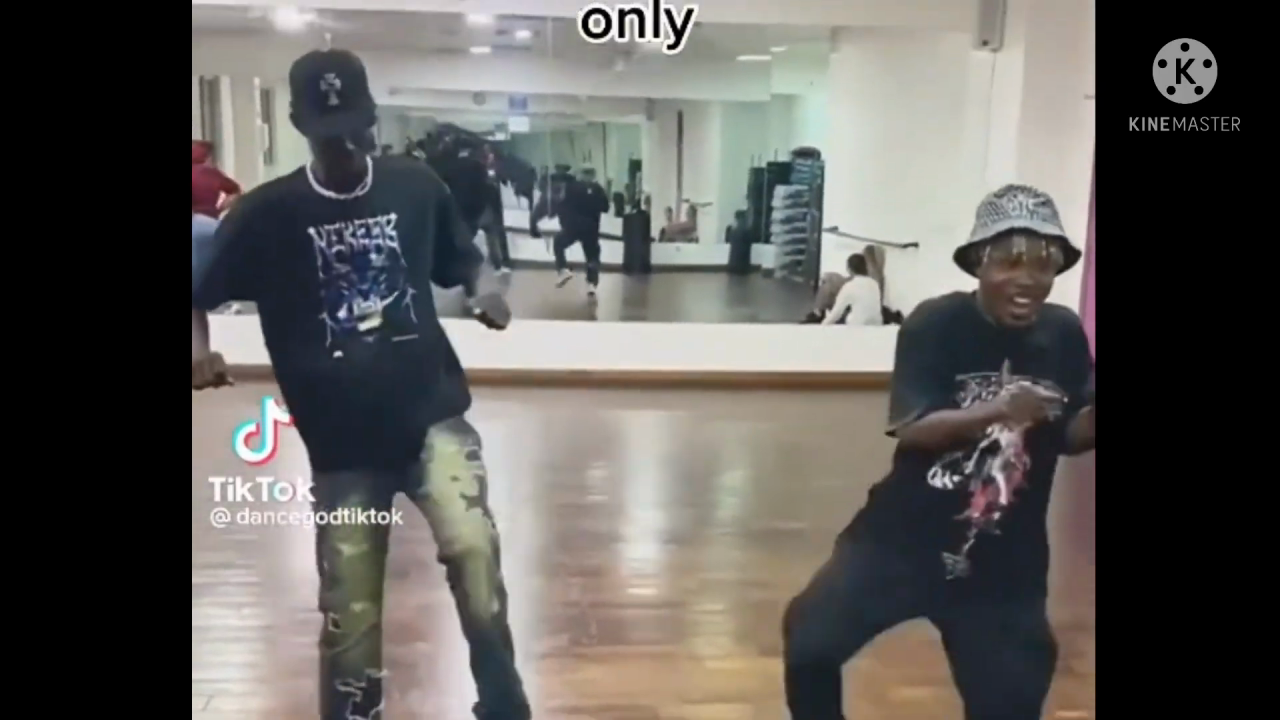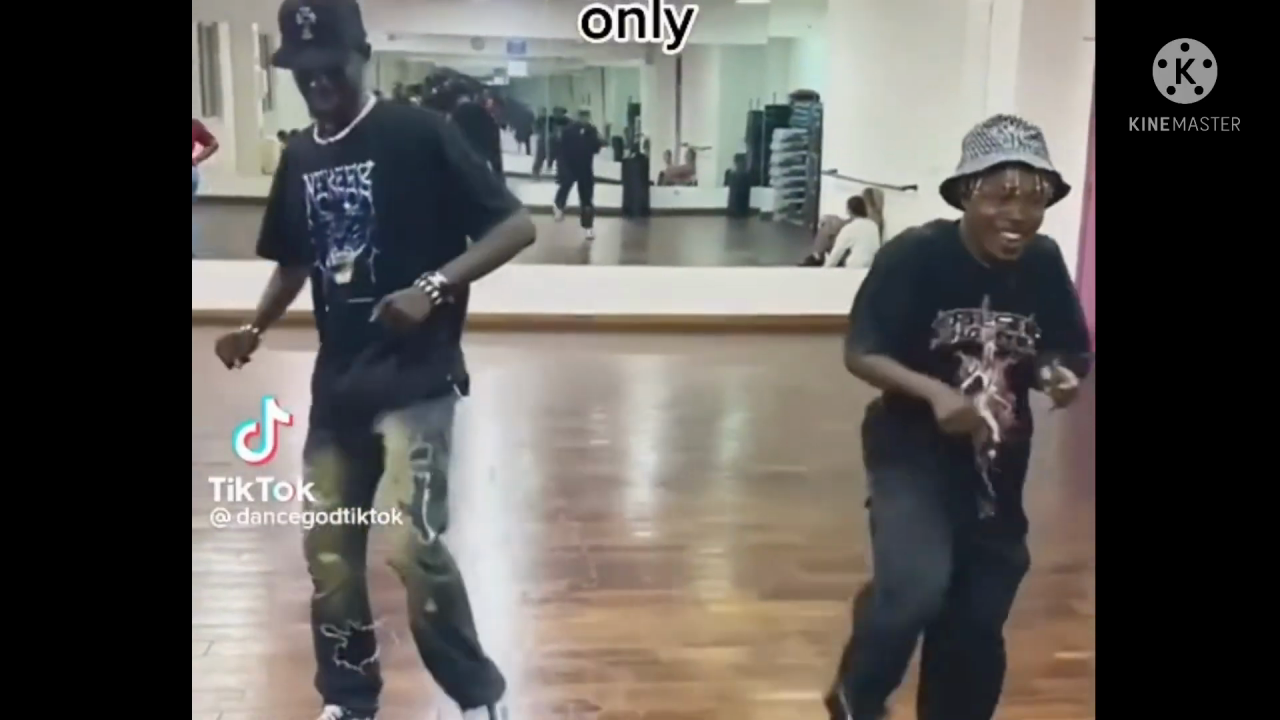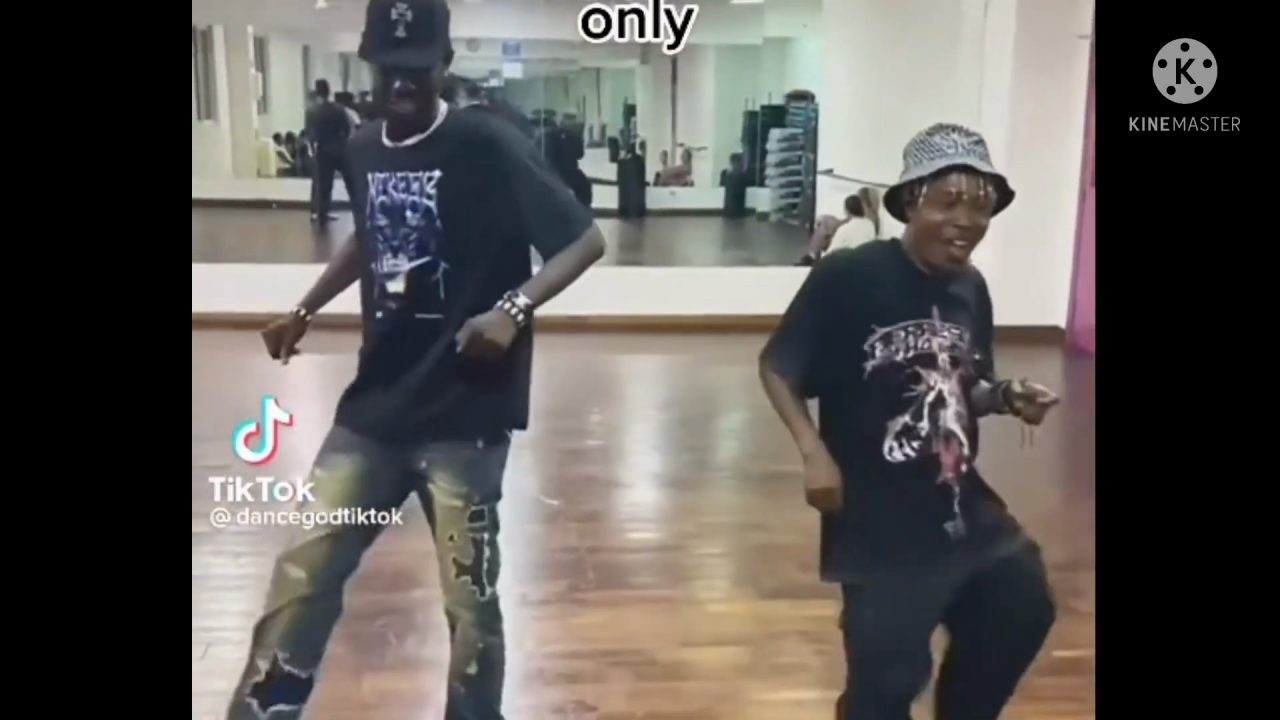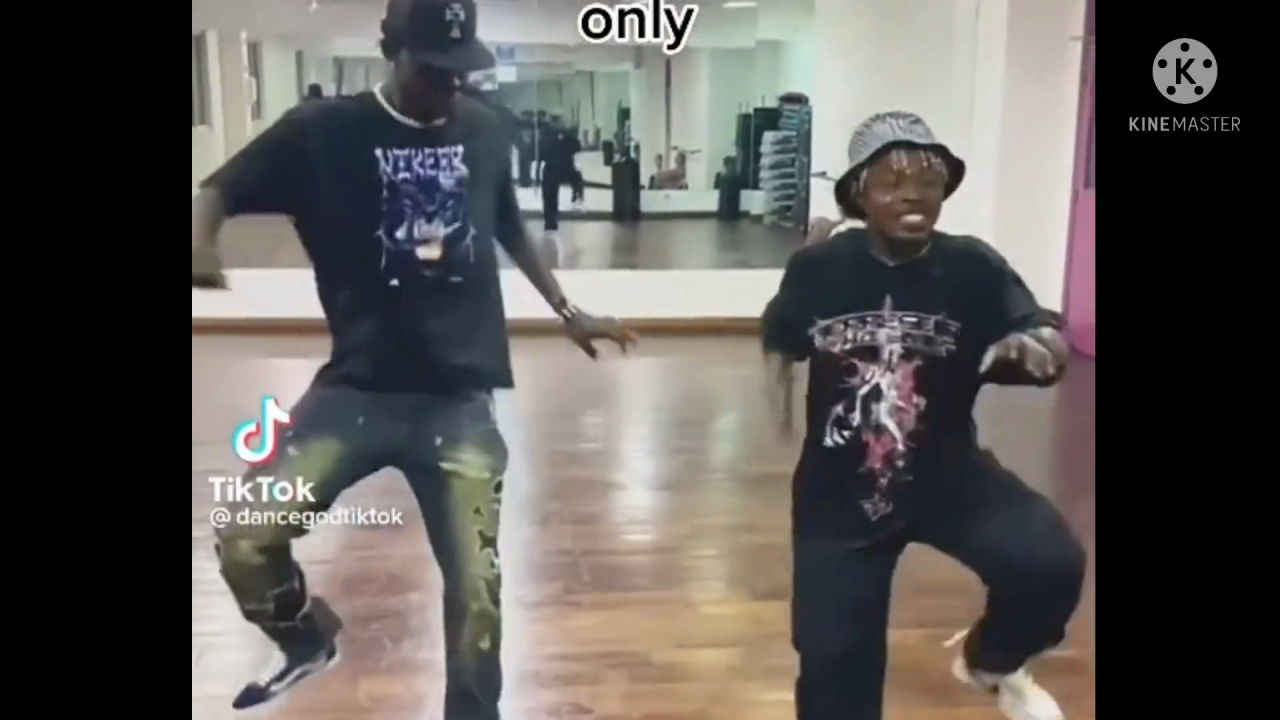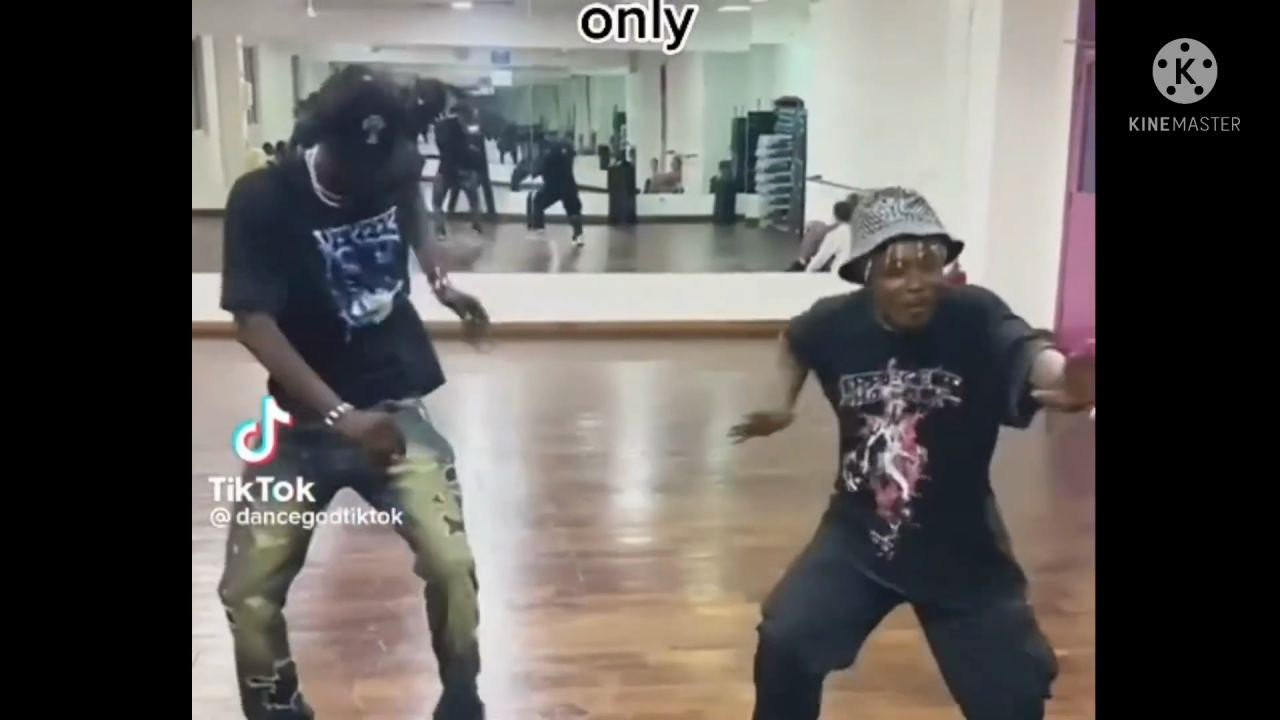
dt=0.4s
person 1, frame 1
left shoulder: (418, 186)
right shoulder: (268, 213)
left elbow: (462, 265)
right elbow: (203, 296)
left wrist: (484, 300)
right wrist: (200, 354)
left hip: (432, 411)
right hip: (342, 438)
left knee: (470, 545)
right knee: (349, 609)
person 1, frame 2
left shoulder: (420, 135)
right shoulder: (298, 159)
left elbow: (516, 225)
left wrist: (432, 286)
right wrist: (253, 327)
left hip: (416, 373)
right hip: (338, 380)
left knee: (410, 547)
right knee: (328, 552)
person 1, frame 3
left shoulder: (489, 147)
right shoulder: (364, 149)
left elbow: (585, 240)
left wrist: (514, 308)
right wrist: (303, 312)
left hip: (465, 409)
right hip: (376, 401)
left knee: (468, 595)
right knee: (306, 562)
person 1, frame 4
left shoulder: (482, 132)
right shoulder: (326, 131)
left elbow: (509, 227)
right elbow: (218, 191)
left wrist: (568, 310)
right wrist: (200, 245)
left hip: (457, 397)
right hip: (357, 385)
left knee: (476, 585)
right knee: (245, 537)
right ankle: (306, 641)
person 1, frame 5
left shoulder: (395, 175)
right shoulder: (263, 199)
right elbow: (252, 323)
left wrist: (440, 282)
right wrist: (339, 415)
left hip: (394, 411)
right hip: (304, 422)
left knee: (451, 567)
right knee: (250, 591)
person 2, frame 1
left shoulder: (1063, 335)
right shoulder: (934, 324)
left elbow: (1070, 435)
right elbow: (911, 431)
left wrist: (1097, 416)
right wrist: (995, 410)
left hip: (1002, 562)
right hip: (904, 532)
right knee: (812, 636)
person 2, frame 2
left shoulder: (1044, 262)
right shoulder: (914, 255)
left elbow: (1067, 351)
right elbow: (860, 353)
left wrist: (1059, 376)
right wrist: (933, 392)
left hip: (994, 475)
right hip: (914, 451)
left knee: (974, 633)
right knee: (912, 596)
person 2, frame 3
left shoulder: (970, 288)
right shoulder: (848, 276)
right elbow: (777, 368)
left wrist: (1008, 397)
right wrist: (814, 453)
left hip: (960, 502)
right hip: (876, 512)
left knee: (1025, 613)
person 2, frame 4
left shoulder: (972, 266)
right shoulder: (819, 266)
left elbow: (1051, 354)
right elbow: (778, 339)
left wrist: (1037, 344)
right wrist: (780, 380)
left hip: (943, 468)
right hip: (841, 490)
left knee: (1049, 563)
right knee: (833, 652)
left ankle: (992, 661)
person 2, frame 5
left shoulder: (974, 315)
right shoulder: (836, 321)
left elbow: (1028, 353)
right elbow: (795, 343)
left wrist: (1068, 382)
right wrist: (781, 404)
left hip: (960, 545)
right hip: (859, 535)
right knee: (784, 645)
